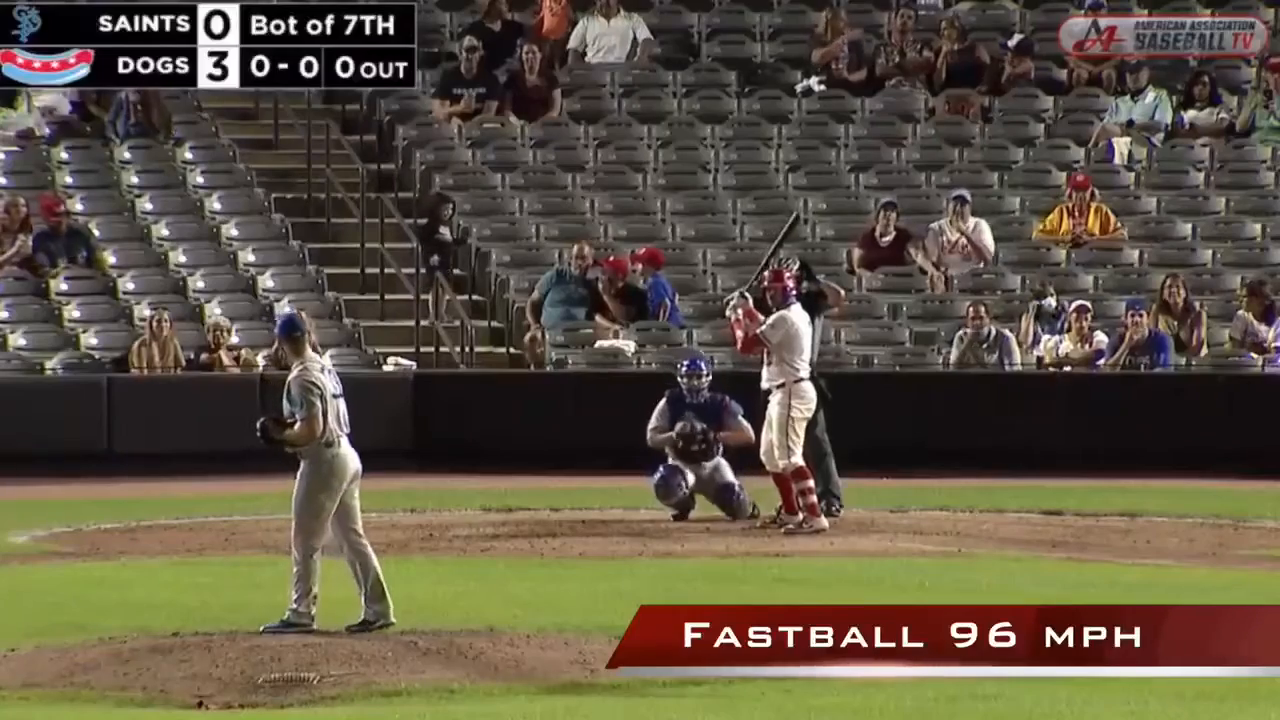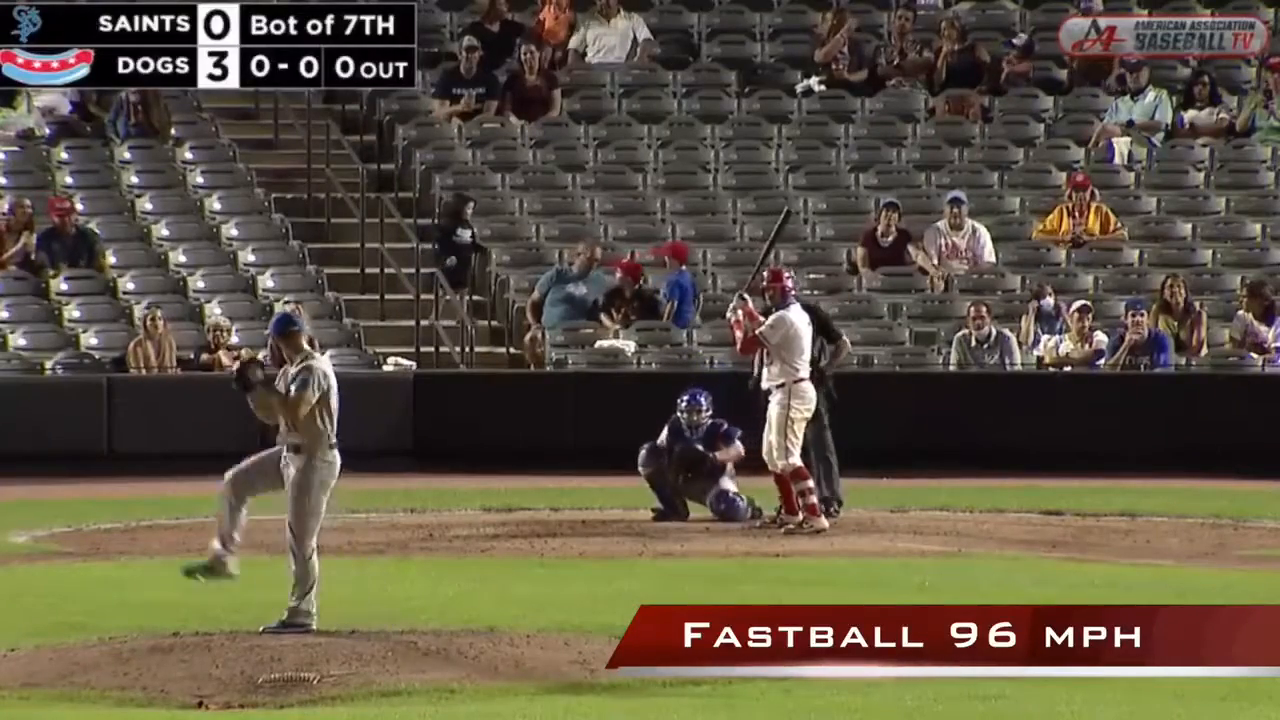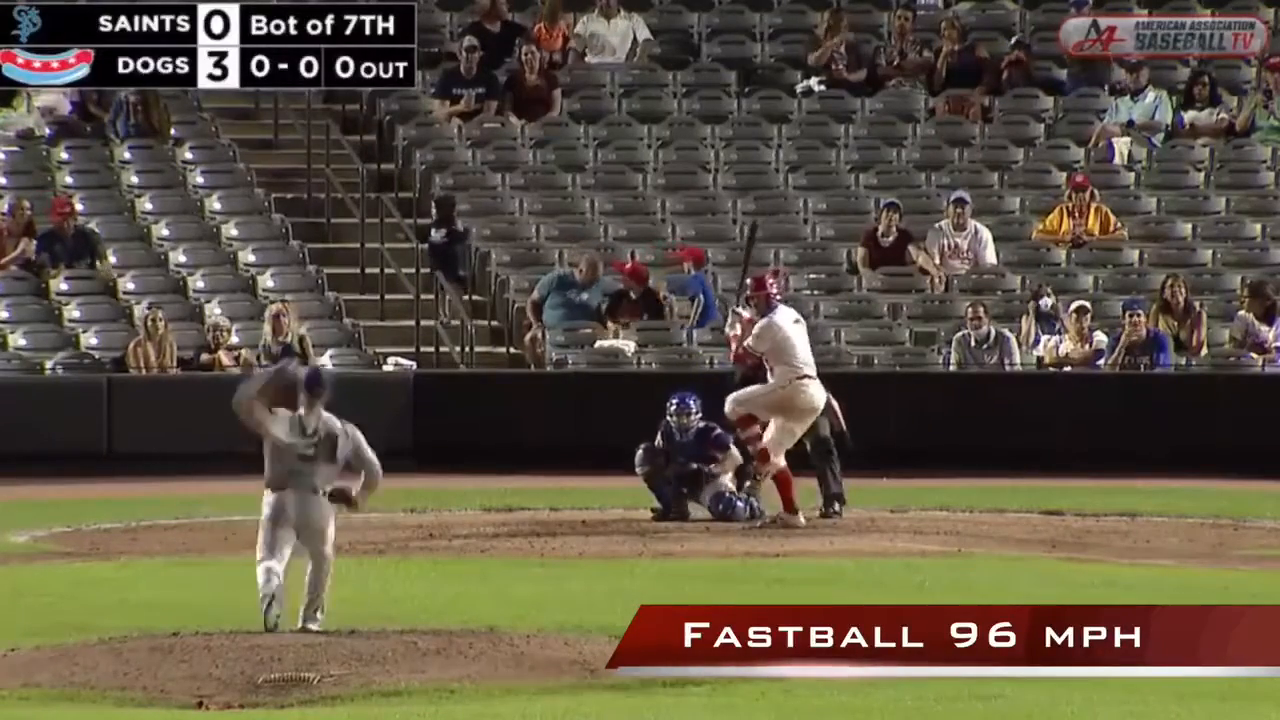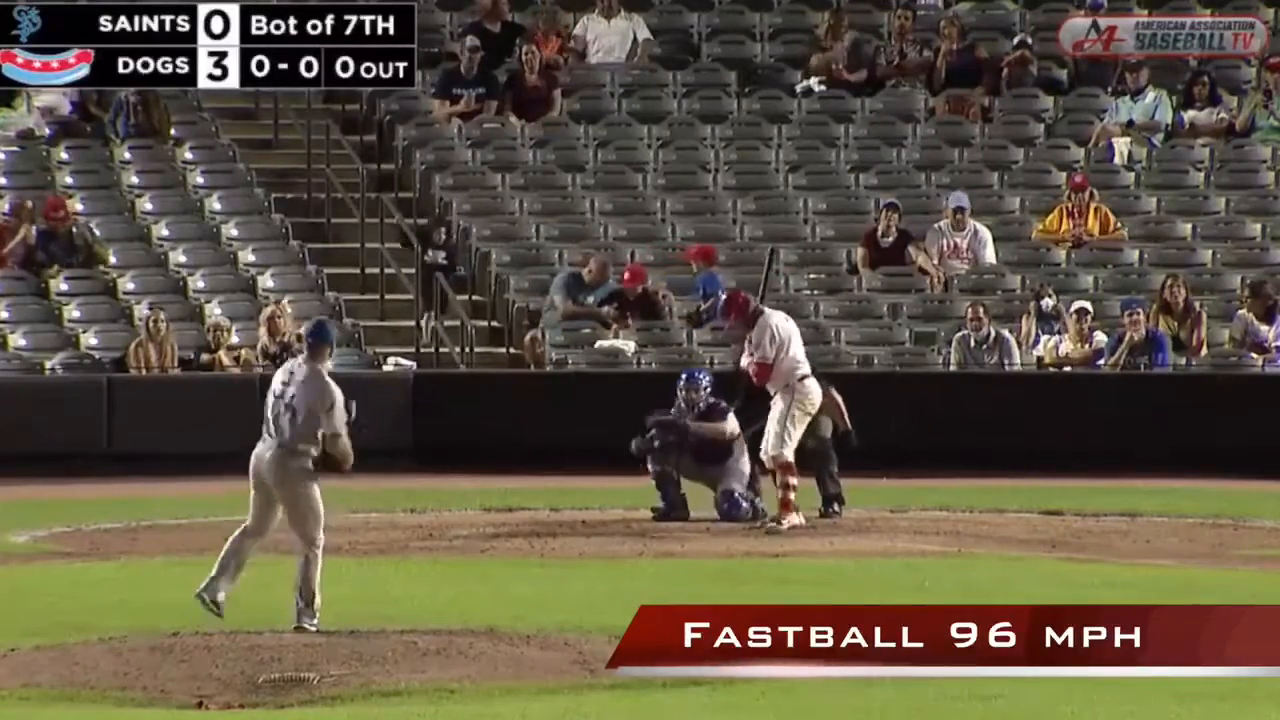
dt=1s
person 1, frame 1
left shoulder: (301, 377)
right shoulder: (325, 369)
left elbow: (312, 429)
left wrist: (283, 435)
right wrist: (289, 428)
left hip: (324, 461)
right hip: (346, 457)
left knee: (305, 540)
right knee: (352, 537)
left ankle: (301, 614)
right ankle: (378, 610)
person 1, frame 2
left shoulder: (313, 368)
right shoulder: (288, 370)
left elbow: (292, 410)
right elbow: (267, 414)
left wrist: (261, 385)
right wrist: (252, 387)
left hip: (316, 460)
right hip: (289, 454)
left knee: (301, 538)
right knee: (233, 483)
left ankle: (301, 615)
right ankle: (223, 559)
person 1, frame 3
left shoulder: (280, 418)
right shoulder: (343, 431)
right elbow: (374, 474)
right wrist: (357, 497)
left hip: (280, 503)
right hip: (315, 505)
left knee: (270, 562)
right knee: (321, 557)
left ankle: (271, 588)
right ankle: (312, 617)
person 1, frame 4
left shoulder: (286, 370)
right shoulder: (325, 388)
right elbow: (336, 446)
right wrist: (345, 462)
left hip: (262, 455)
right hip: (293, 464)
left knee: (256, 527)
right knee: (310, 543)
left ankle: (215, 587)
right ankle: (304, 618)
person 2, frame 1
left shoulder: (784, 317)
right shoulder: (797, 314)
left elbow: (746, 345)
right elbow: (766, 330)
left wrist: (736, 317)
right wrist: (747, 309)
left hip: (791, 394)
right hip: (783, 394)
left knee: (789, 457)
right knee: (771, 456)
left ankle: (815, 517)
right ankle: (791, 513)
person 2, frame 2
left shoulder: (783, 318)
right shoulder: (797, 314)
left elbow: (744, 347)
right elbow: (767, 333)
left wrist: (736, 319)
right wrist: (748, 311)
left hip: (790, 394)
right hip: (786, 393)
left knee: (787, 457)
right knee: (773, 455)
left ankle: (814, 516)
right ankle: (791, 513)
person 2, frame 3
left shoulder: (767, 325)
right shoulder: (789, 313)
left elbow: (739, 358)
left wrist: (735, 332)
right wrist: (749, 321)
left hip: (796, 389)
right hip: (813, 392)
left knee: (735, 404)
right knee: (773, 449)
left ankle: (764, 466)
right ankle: (791, 513)
person 2, frame 4
left shoulder: (764, 326)
right shoulder: (776, 317)
left elbow: (761, 375)
left wrist: (747, 361)
right wrist: (750, 357)
left hip: (795, 391)
right hip: (800, 389)
left knee: (779, 450)
right knee: (771, 452)
left ankle: (787, 513)
right ankle: (790, 513)
